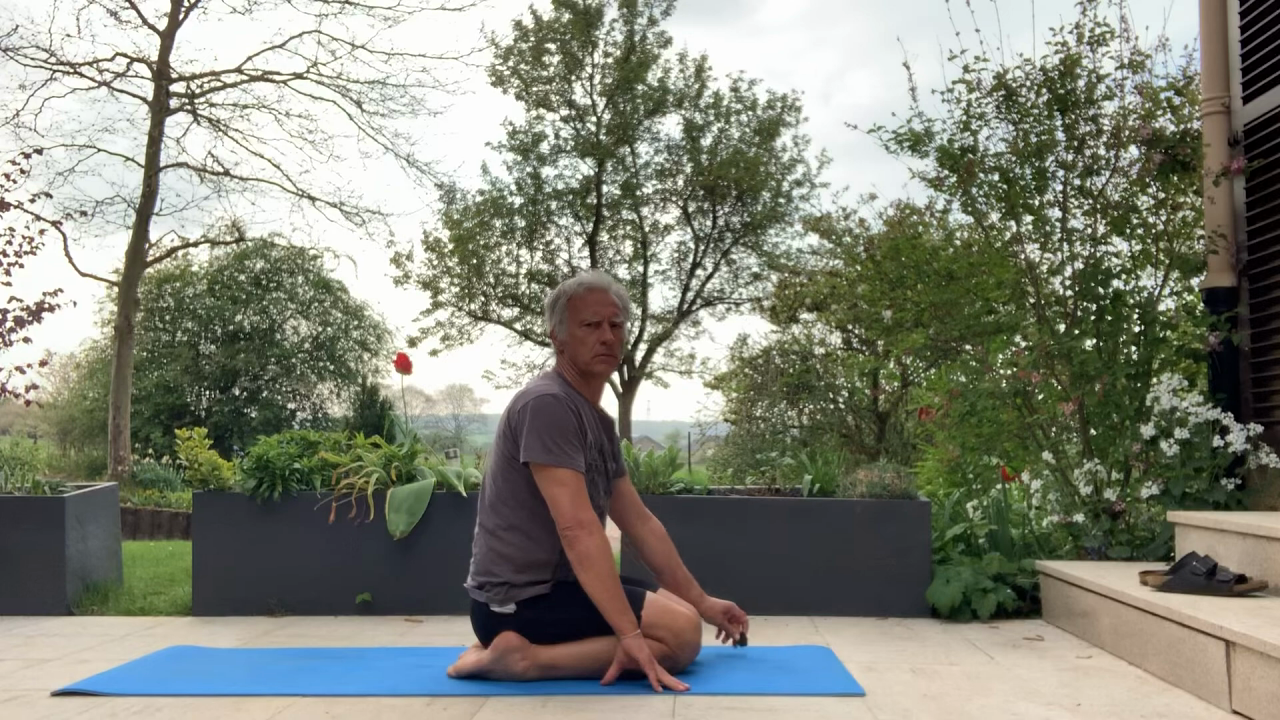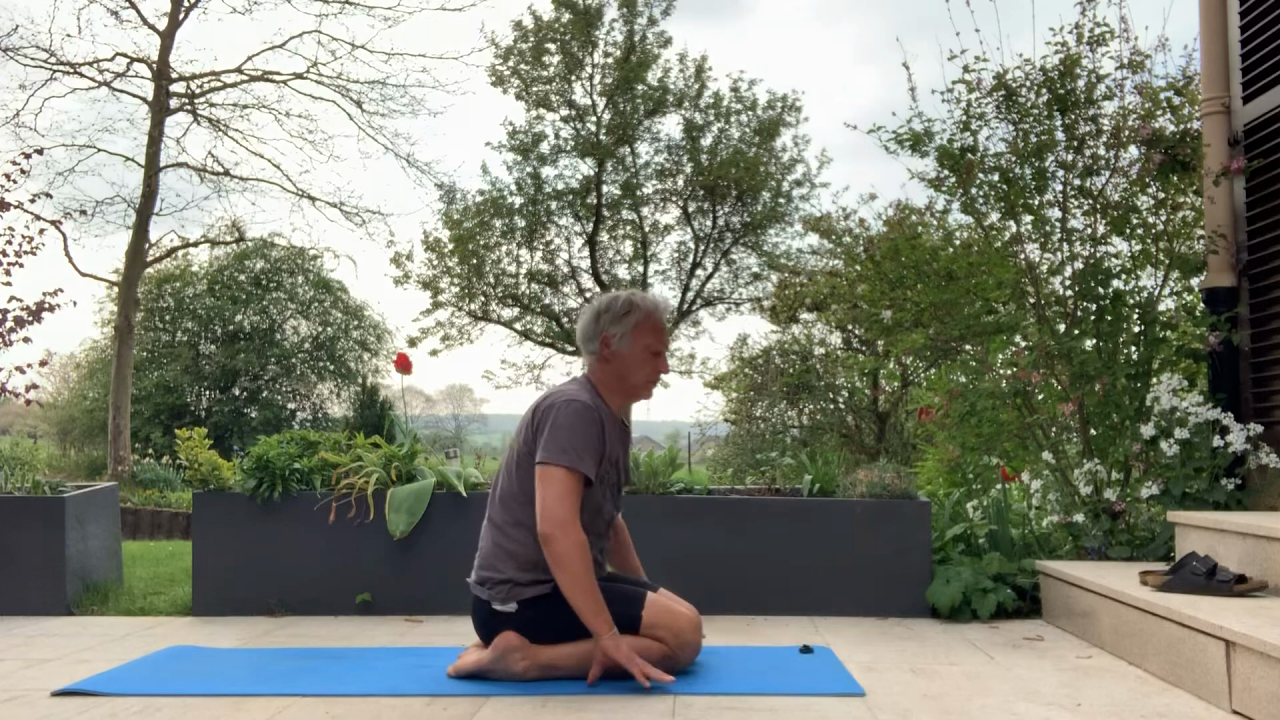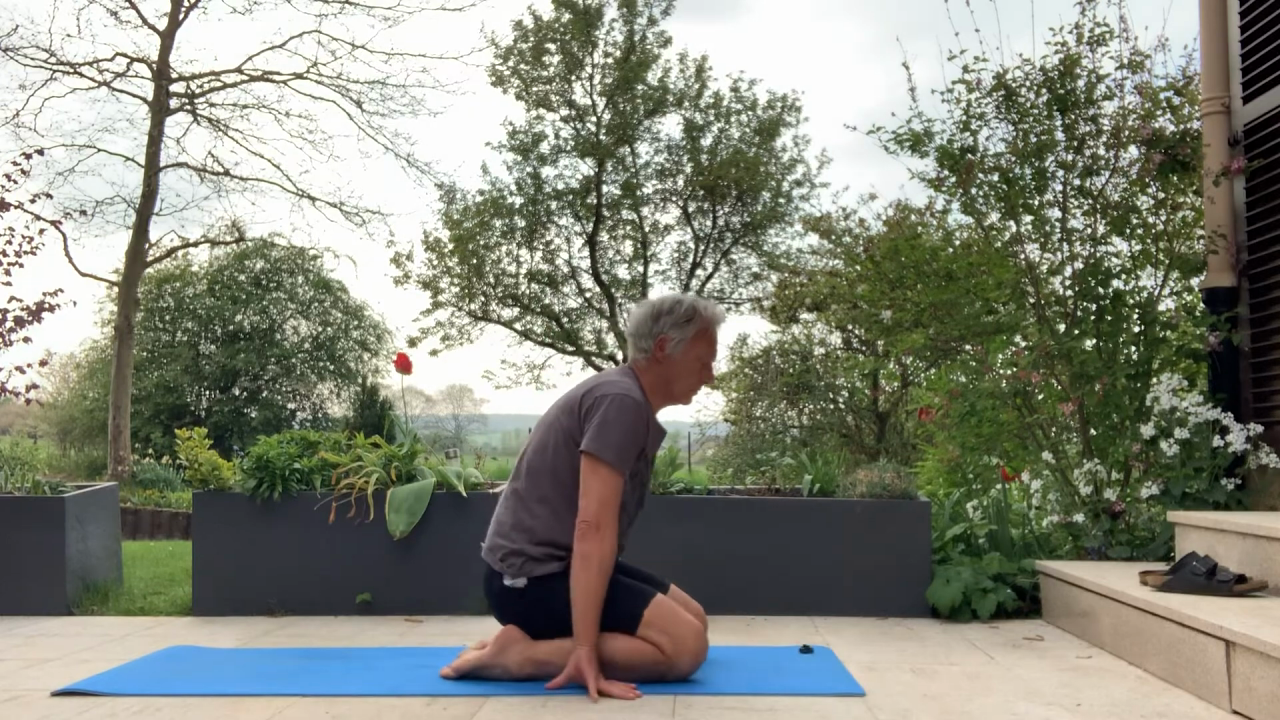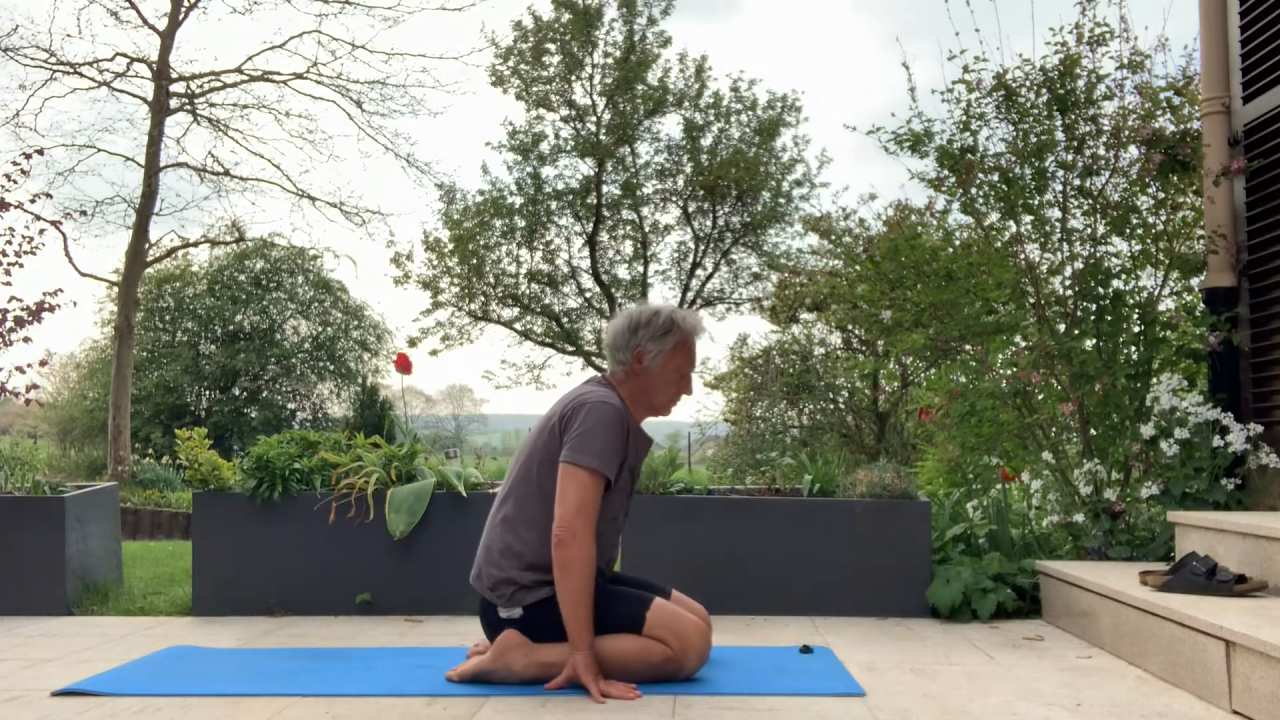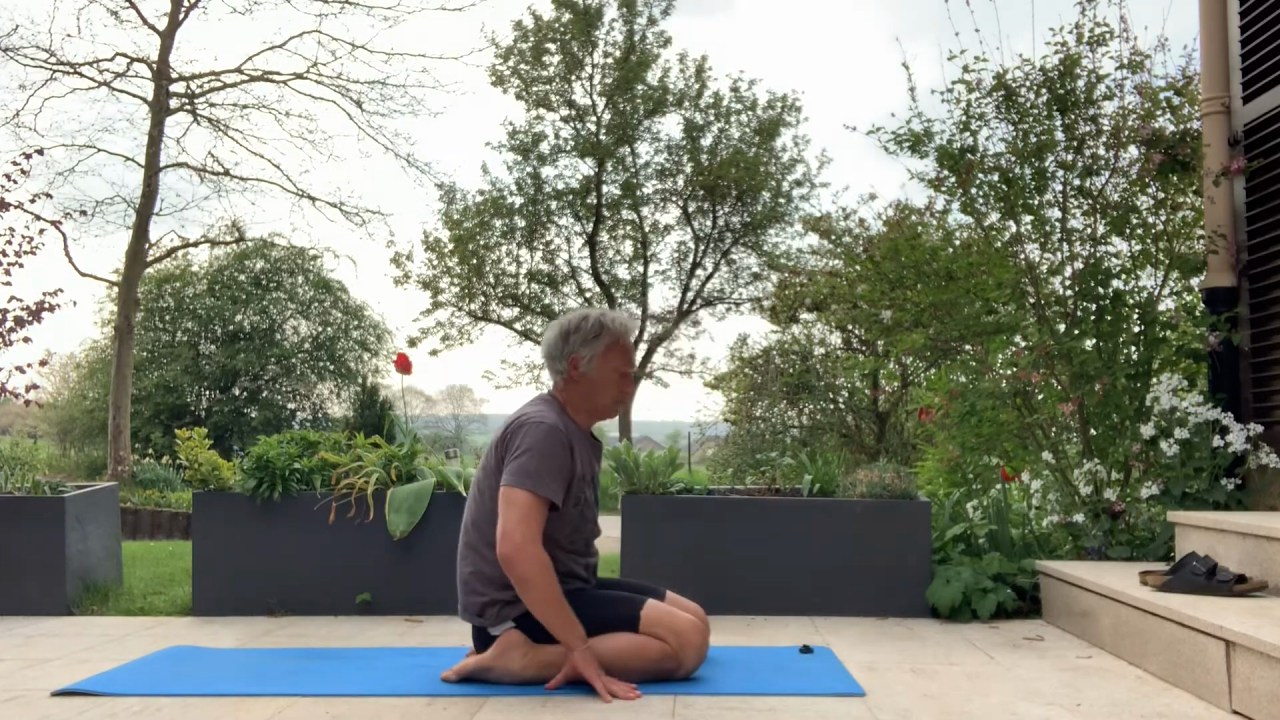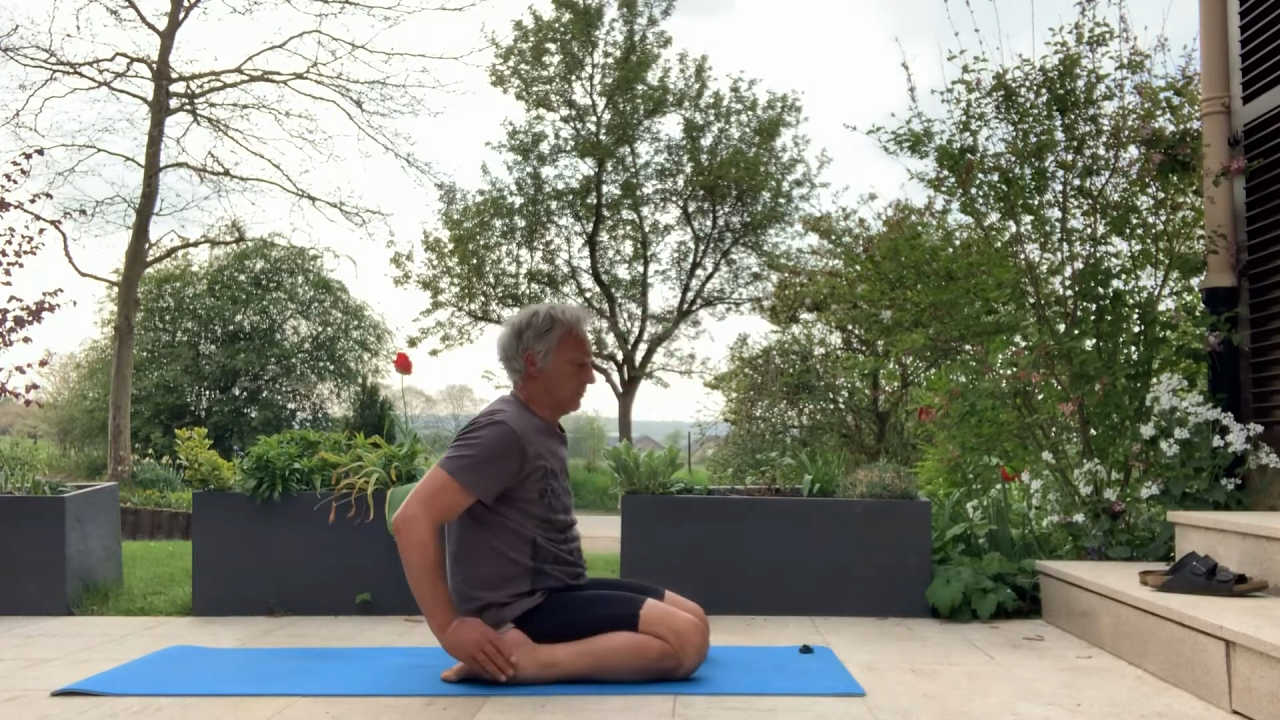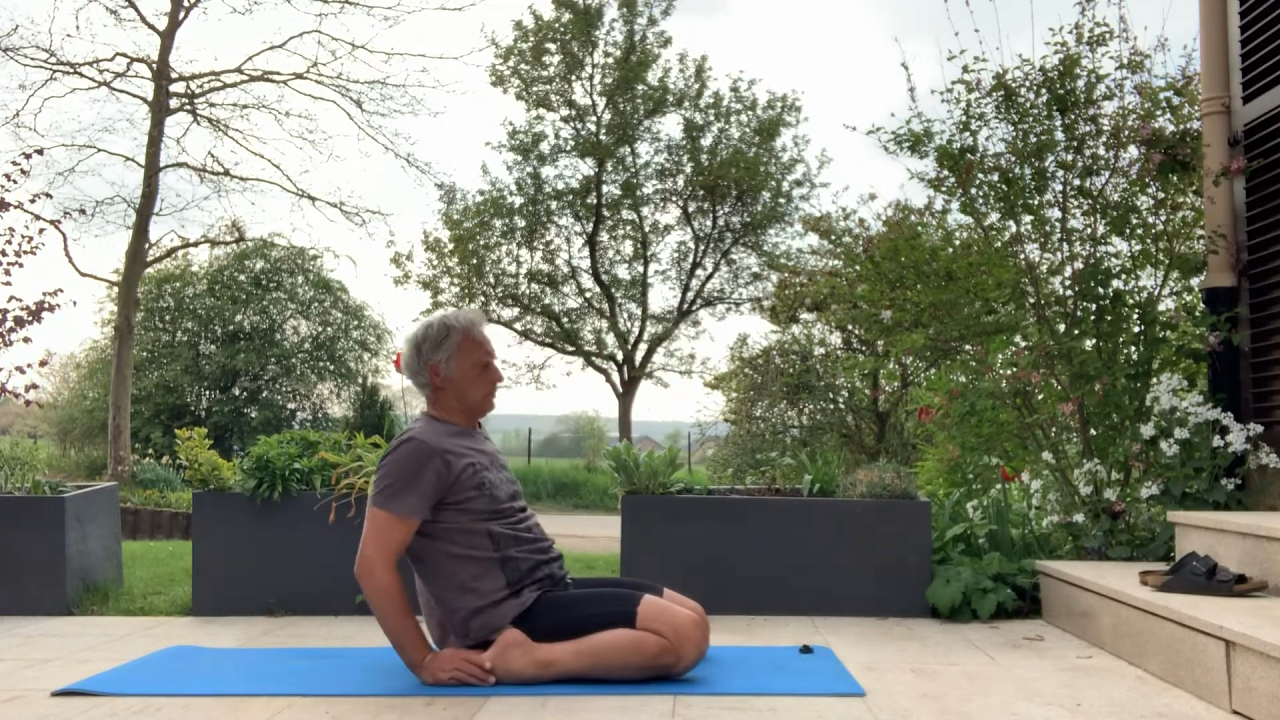
dt=0.7s
person 1, frame 1
left shoulder: (597, 420)
right shoulder: (547, 405)
left elbow: (639, 521)
right elbow: (578, 531)
left wrist: (700, 600)
right wrist: (630, 633)
left hip: (550, 584)
right hip: (520, 600)
left knee: (686, 613)
right knee: (680, 633)
left ankle: (530, 642)
right ankle: (523, 657)
person 1, frame 2
left shoulder: (610, 419)
right shoulder: (575, 409)
left elbow: (609, 524)
right elbow: (556, 530)
left wrist: (643, 591)
right wrist: (607, 637)
left hip: (551, 587)
right hip: (521, 599)
left knee: (681, 615)
right knee: (681, 633)
left ankle: (522, 643)
right ankle: (524, 657)
person 1, frame 3
left shoulder: (623, 397)
right shoulder: (621, 401)
right elbow: (593, 528)
right wrist: (586, 650)
left hip: (557, 566)
right hip: (530, 576)
left knee: (693, 619)
right knee: (683, 647)
left ankle: (531, 638)
right ankle: (518, 653)
person 1, frame 4
left shoulder: (612, 412)
right shoulder: (602, 411)
right elbow: (569, 535)
right wrist: (583, 653)
left hip: (552, 585)
right hip: (529, 599)
left knee: (695, 621)
right knee: (688, 644)
left ankle: (534, 644)
right ankle: (521, 658)
person 1, frame 5
left shoulder: (574, 431)
right shoulder: (543, 431)
right elbow: (516, 550)
right wrist: (579, 647)
left hip: (555, 593)
right hip: (517, 612)
left knee: (694, 618)
right knee: (686, 640)
left ankle: (528, 649)
right ankle: (521, 657)
person 1, frame 6
left shoulder: (545, 429)
right shoulder: (504, 433)
right elbow: (412, 521)
right wrist: (449, 628)
left hip: (556, 595)
right hip: (520, 615)
left knee: (693, 619)
right knee: (686, 640)
right ankle: (518, 657)
person 1, frame 7
left shoulder: (470, 436)
right shoulder: (422, 449)
right elbow: (373, 564)
right wrist: (424, 660)
left hip: (548, 591)
right hip: (513, 618)
left knee: (692, 616)
right knee: (685, 636)
left ankle: (527, 650)
right ankle: (523, 657)
